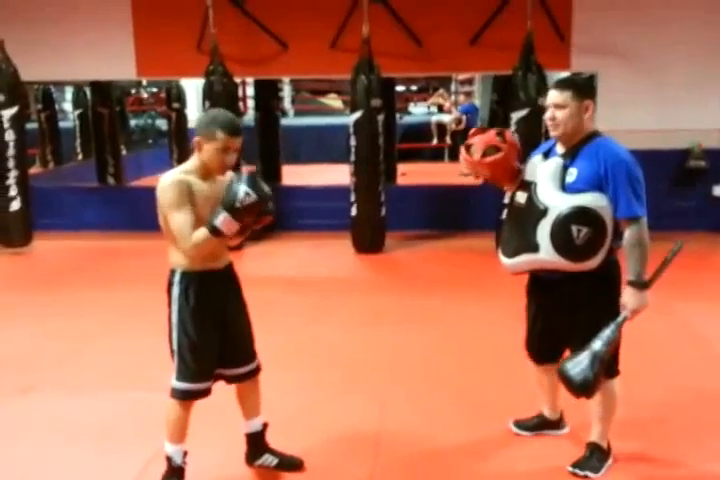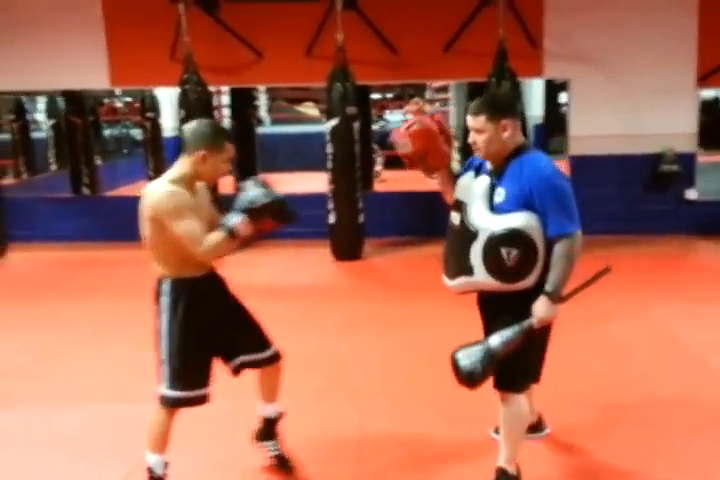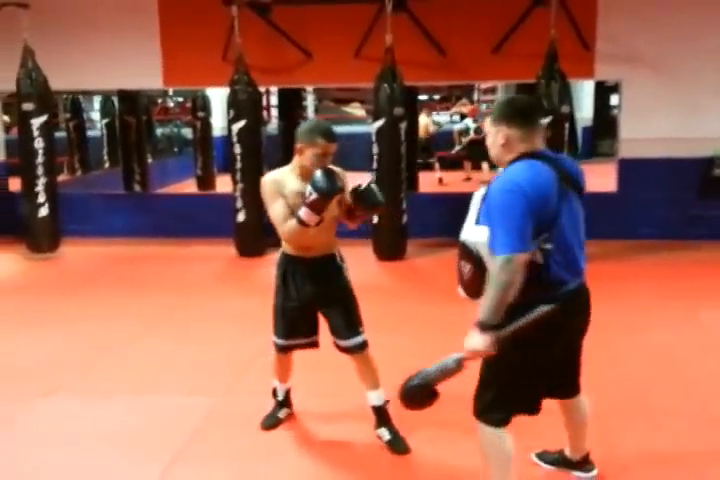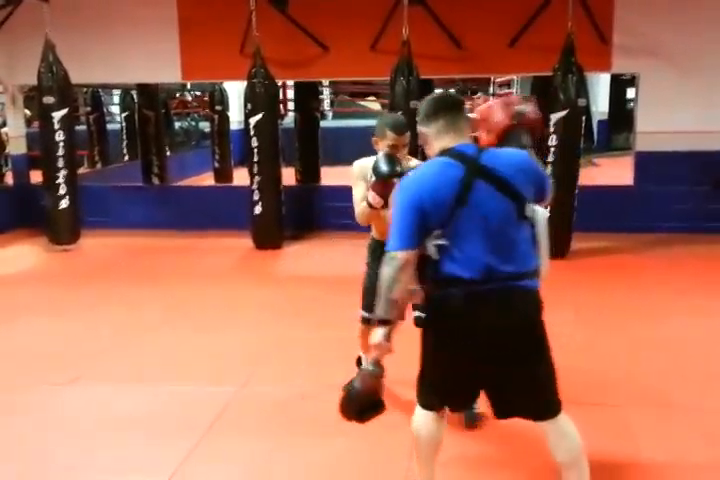
dt=1s
person 1, frame 1
left shoulder: (612, 159)
right shoulder: (543, 152)
left elbow: (635, 227)
right elbow: (529, 200)
left wrist: (636, 284)
right wrist: (503, 175)
left hip: (590, 282)
right hip: (545, 276)
right knee: (541, 352)
left ankle: (599, 445)
right ankle: (551, 415)
person 1, frame 2
left shoulder: (539, 174)
right shoulder: (481, 164)
left elbow: (568, 238)
right elbow: (456, 197)
left wrist: (551, 296)
right wrist: (438, 166)
left hip: (526, 296)
right hip: (493, 290)
left knee: (509, 381)
right knee: (512, 369)
right ankle: (531, 419)
person 1, frame 3
left shoulder: (511, 185)
right shoulder: (564, 169)
left elbow: (510, 262)
left wrist: (485, 326)
left hip: (534, 313)
right hip: (569, 301)
left knee: (490, 414)
right knee: (565, 388)
person 1, frame 4
left shoulder: (416, 183)
right shoulder: (518, 163)
left elbow: (399, 261)
right elbow: (545, 196)
left wrist: (384, 322)
left hip: (453, 309)
right hip: (517, 305)
left knee: (430, 404)
right knee: (549, 412)
person 2, frame 1
left shoulder: (224, 180)
right shoulder: (174, 185)
right elbow: (192, 248)
left wrist: (249, 219)
right wrist: (229, 213)
left hip: (225, 279)
right hip: (191, 287)
left knee: (246, 369)
right knee: (187, 385)
left ankle: (257, 448)
person 2, frame 2
left shoulder: (199, 189)
right shoulder: (163, 195)
right elbow: (206, 250)
left wrist: (248, 221)
right wrist: (243, 219)
left hip: (211, 286)
right hip: (180, 296)
left knee: (267, 357)
right knee: (174, 396)
left ankle: (268, 433)
person 2, frame 3
left shoulder: (336, 176)
right shoulder: (273, 181)
left elbow: (350, 219)
right elbow: (287, 234)
left wrist: (361, 203)
right wrist: (312, 206)
left hip: (329, 267)
right hip: (293, 269)
left knee: (357, 346)
right knee: (283, 347)
left ankle: (382, 419)
right ankle: (282, 401)
person 2, frame 4
left shoulder: (418, 170)
right shoulder: (362, 169)
right elbow: (362, 219)
right wrist: (377, 191)
right hip: (381, 251)
right knee: (369, 321)
right ankle: (365, 366)
